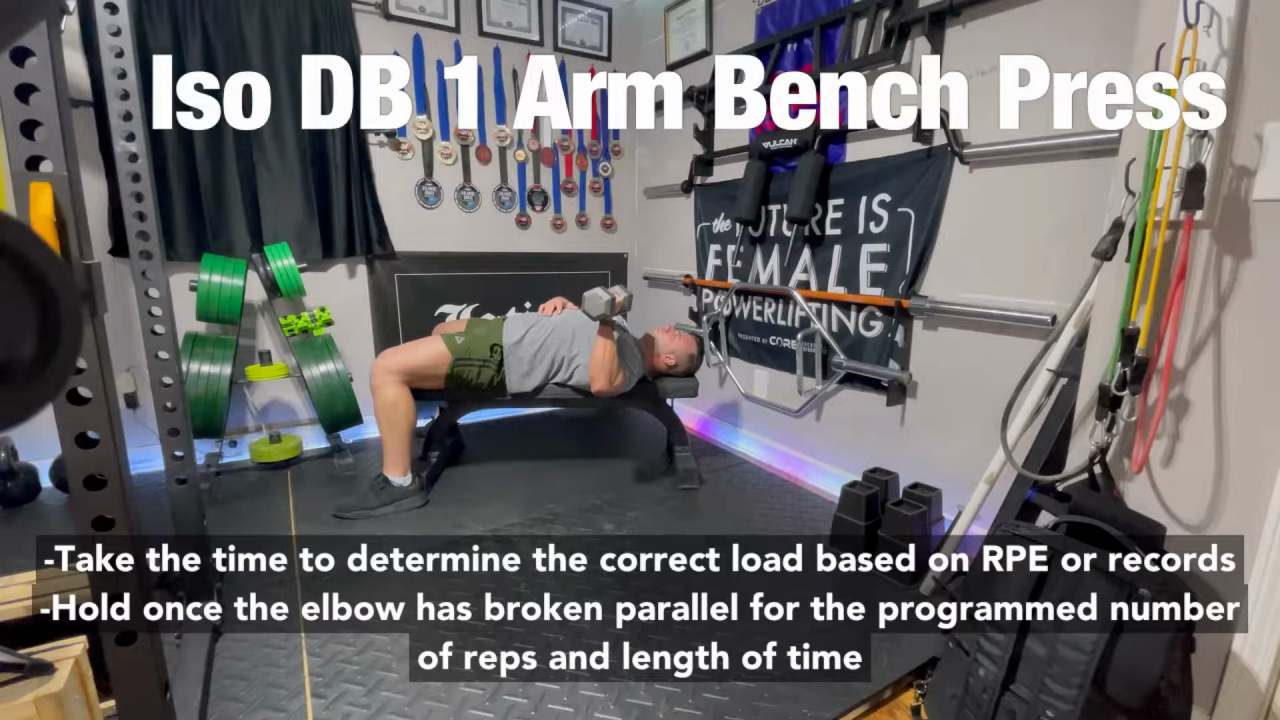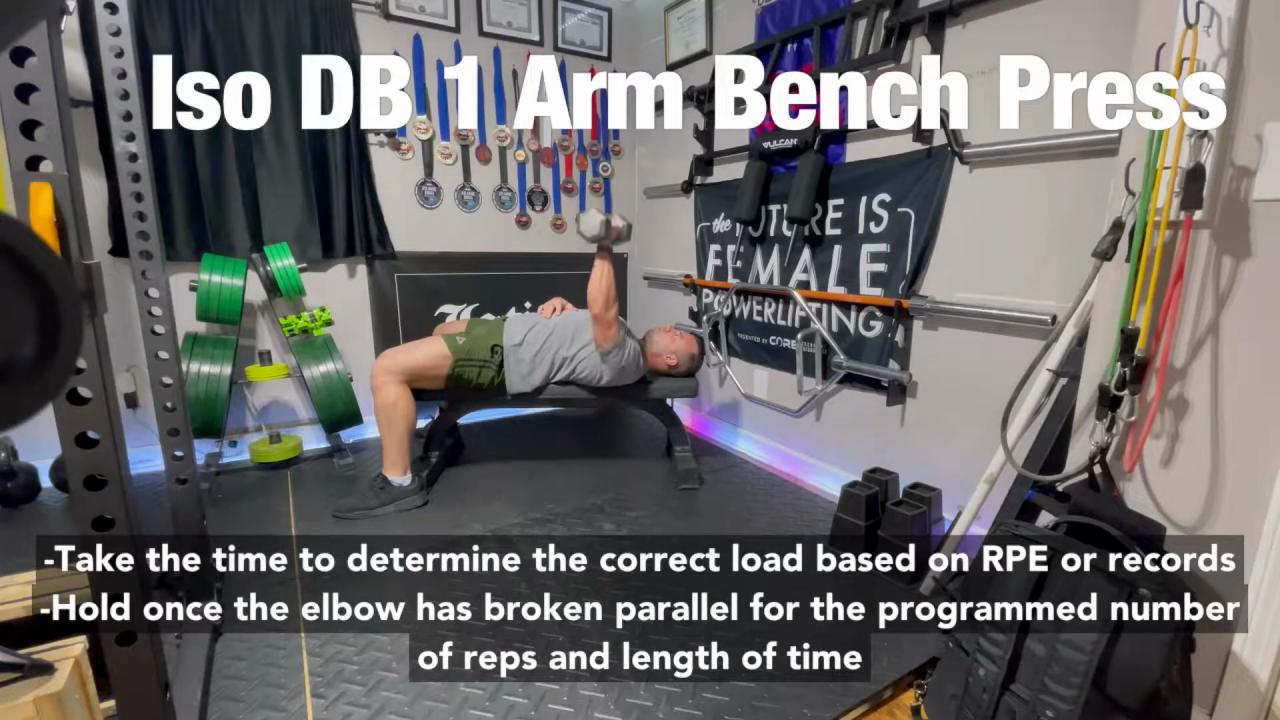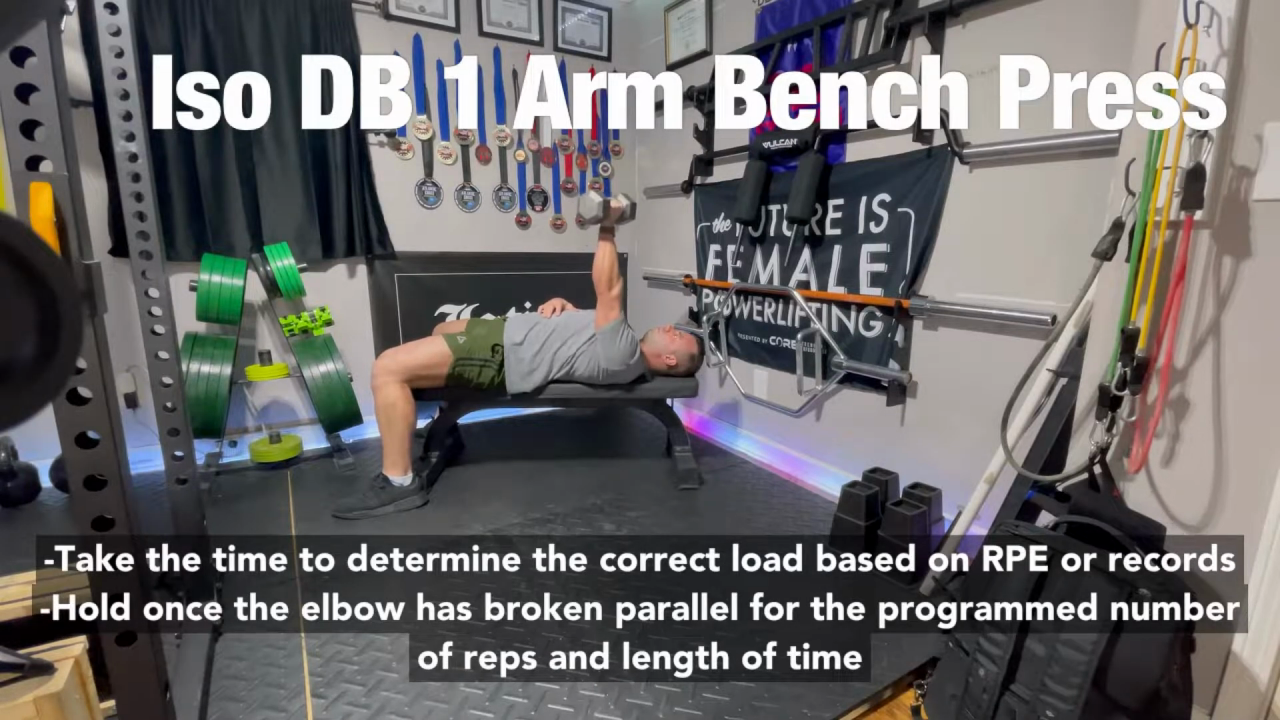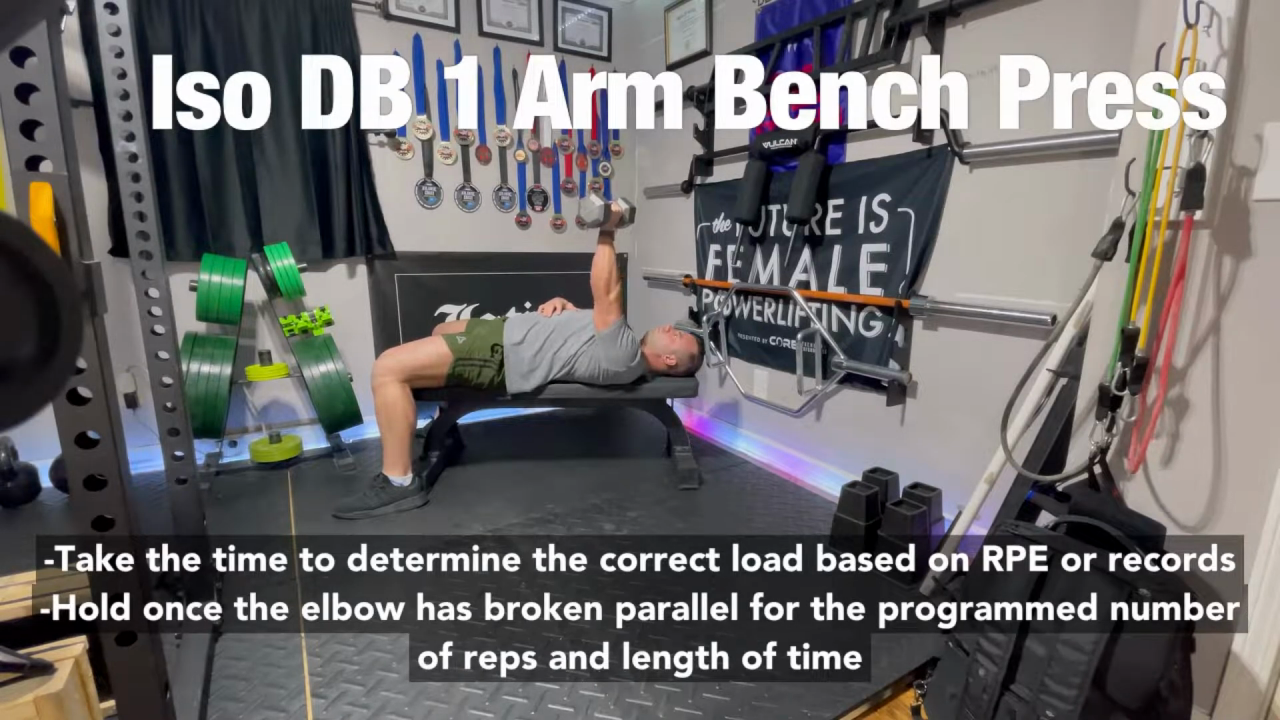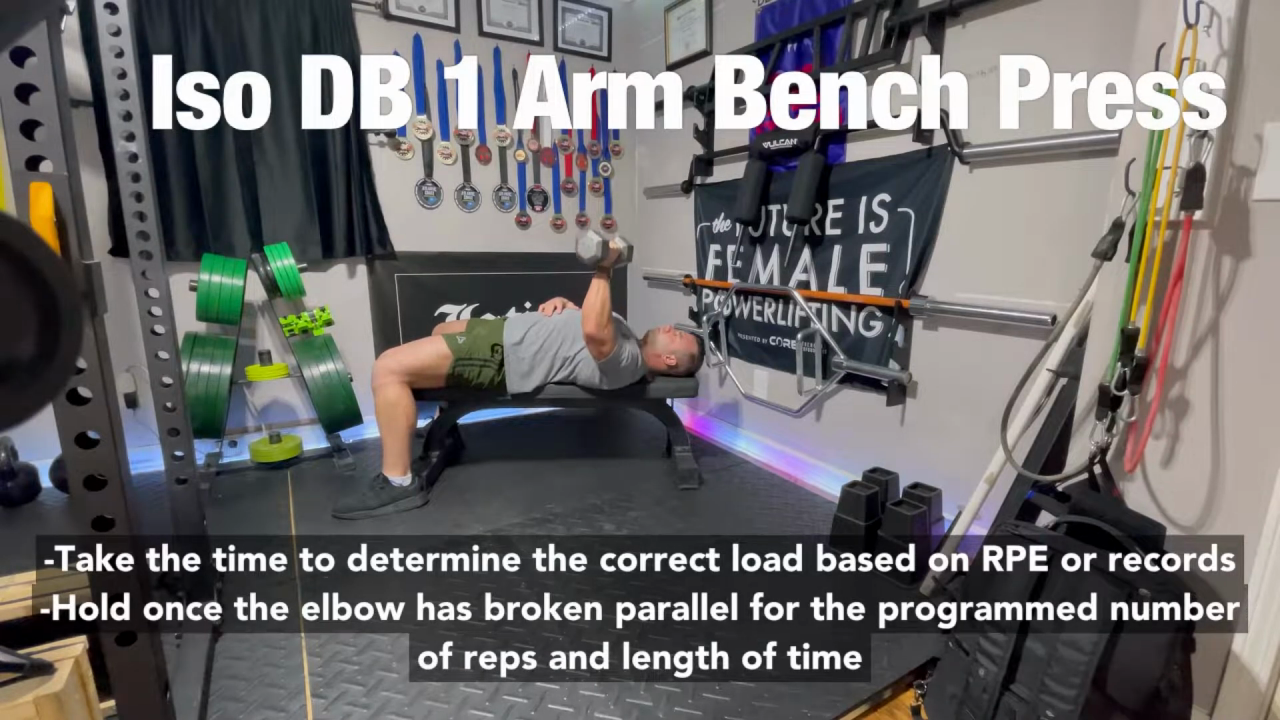
dt=0.5s
person 1, frame 1
left shoulder: (629, 365)
right shoulder: (628, 340)
left elbow: (602, 384)
right elbow: (580, 324)
left wrist: (605, 323)
right wrist: (563, 301)
left hip: (504, 354)
left knee: (388, 367)
right knee: (442, 330)
left ankle: (398, 483)
person 1, frame 2
left shoulder: (624, 363)
right shoulder: (629, 345)
left elbow: (602, 314)
right elbow: (598, 317)
left wrist: (604, 250)
right wrist: (562, 302)
left hip: (504, 356)
right hip: (510, 331)
left knee: (388, 368)
right knee: (442, 330)
left ankle: (398, 484)
person 1, frame 3
left shoulder: (622, 356)
right shoulder: (629, 343)
left elbow: (608, 291)
right elbow: (593, 318)
left wrist: (607, 229)
right wrist: (562, 304)
left hip: (504, 355)
right hip: (510, 331)
left knee: (389, 368)
right knee: (441, 330)
left ankle: (400, 483)
person 1, frame 4
left shoulder: (624, 359)
right shoulder: (628, 342)
left elbow: (606, 296)
right elbow: (591, 318)
left wrist: (606, 233)
right wrist: (563, 302)
left hip: (504, 355)
left knee: (389, 368)
right knee: (441, 330)
left ankle: (399, 481)
person 1, frame 5
left shoulder: (625, 364)
right shoulder: (629, 342)
left elbow: (592, 330)
right elbow: (590, 321)
left wrist: (603, 268)
right wrist: (564, 302)
left hip: (504, 355)
right hip: (509, 330)
left knee: (390, 368)
right knee: (441, 330)
left ankle: (399, 482)
